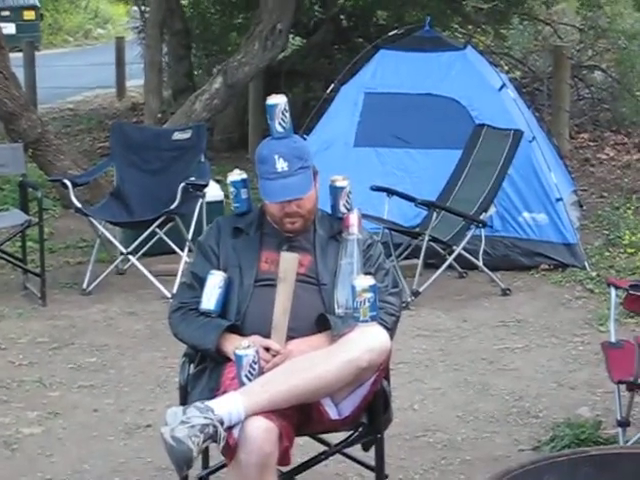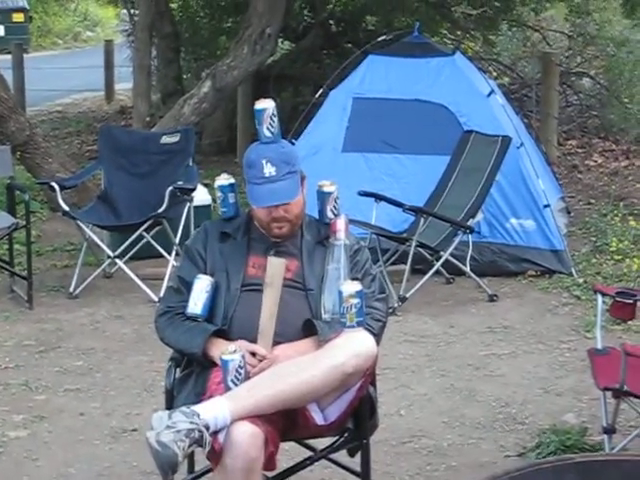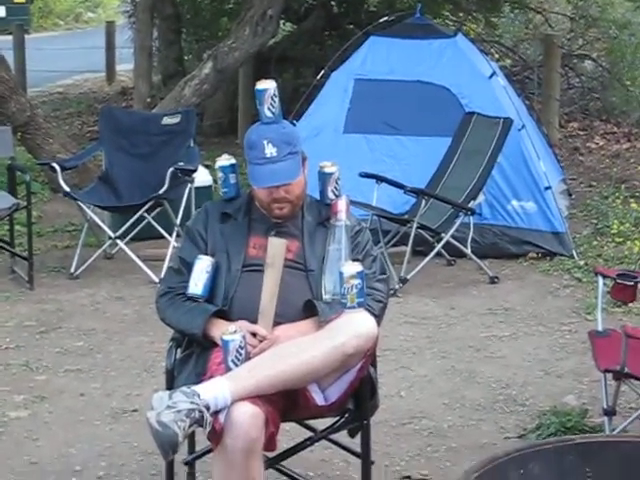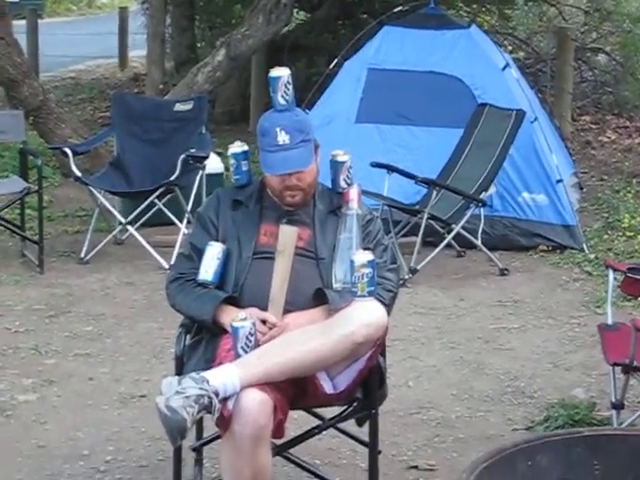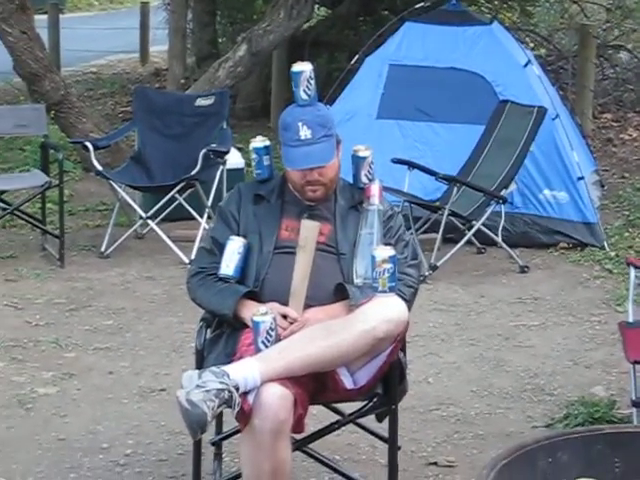
dt=0.2s
person 1, frame 1
right shoulder: (226, 235)
left elbow: (385, 310)
right elbow: (183, 312)
left wrist: (316, 345)
right wrist: (233, 344)
left hip: (333, 381)
right hip: (252, 374)
left knee: (374, 342)
right knee: (256, 436)
left ankle: (215, 413)
person 1, frame 2
right shoulder: (213, 239)
left elbow: (372, 315)
right elbow: (170, 316)
left wrist: (302, 350)
right wrist: (219, 348)
left hip: (319, 386)
left knee: (360, 347)
right knee: (241, 441)
left ankle: (202, 419)
person 1, frame 3
right shoulder: (213, 220)
left elbow: (373, 297)
right elbow: (171, 297)
left wrist: (302, 331)
right wrist: (220, 328)
left hip: (319, 367)
right hip: (238, 360)
left knee: (360, 328)
right knee: (241, 421)
left ankle: (201, 398)
person 1, frame 4
right shoulder: (225, 207)
left elbow: (384, 286)
right elbow: (181, 283)
left wrist: (312, 319)
right wrist: (229, 315)
left hip: (327, 357)
right hip: (248, 348)
left knee: (370, 317)
right knee: (250, 409)
left ankle: (211, 384)
person 1, frame 5
right shoulder: (246, 201)
left elbow: (404, 282)
right elbow: (202, 277)
left wrist: (334, 314)
right wrist: (249, 309)
left hip: (348, 353)
right hip: (267, 342)
left knee: (391, 313)
right knee: (270, 404)
left ankle: (230, 379)
